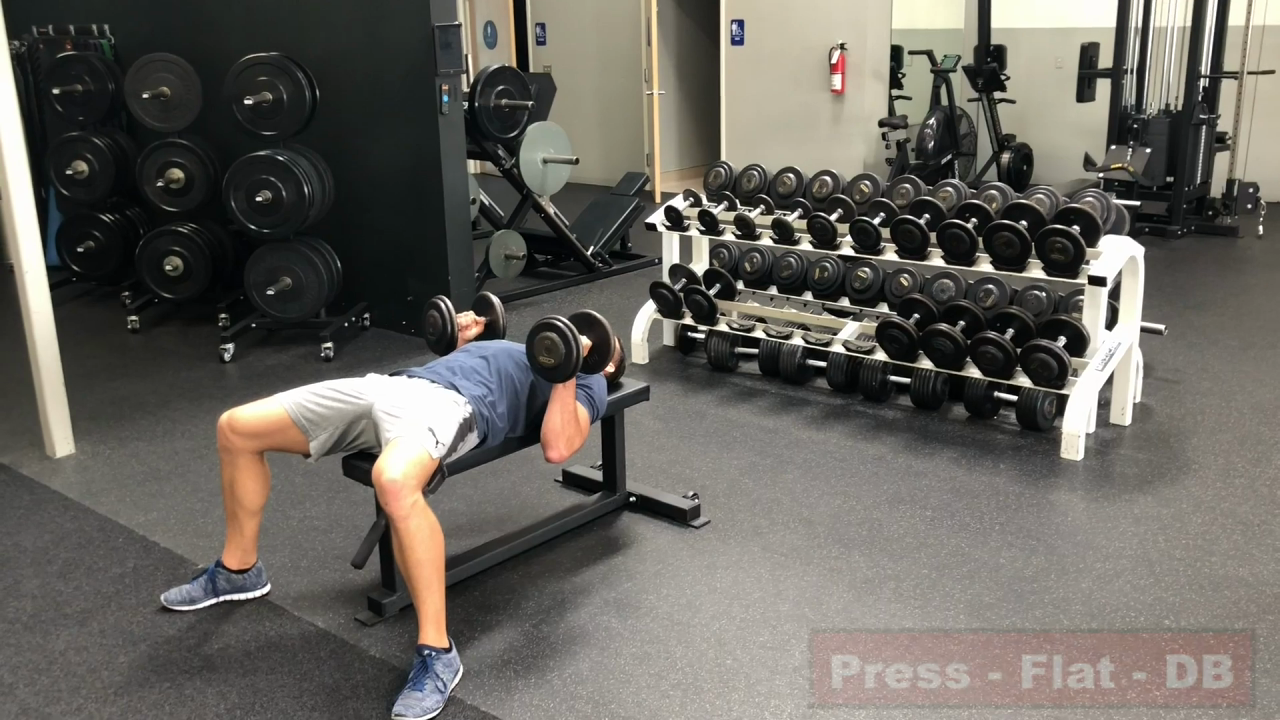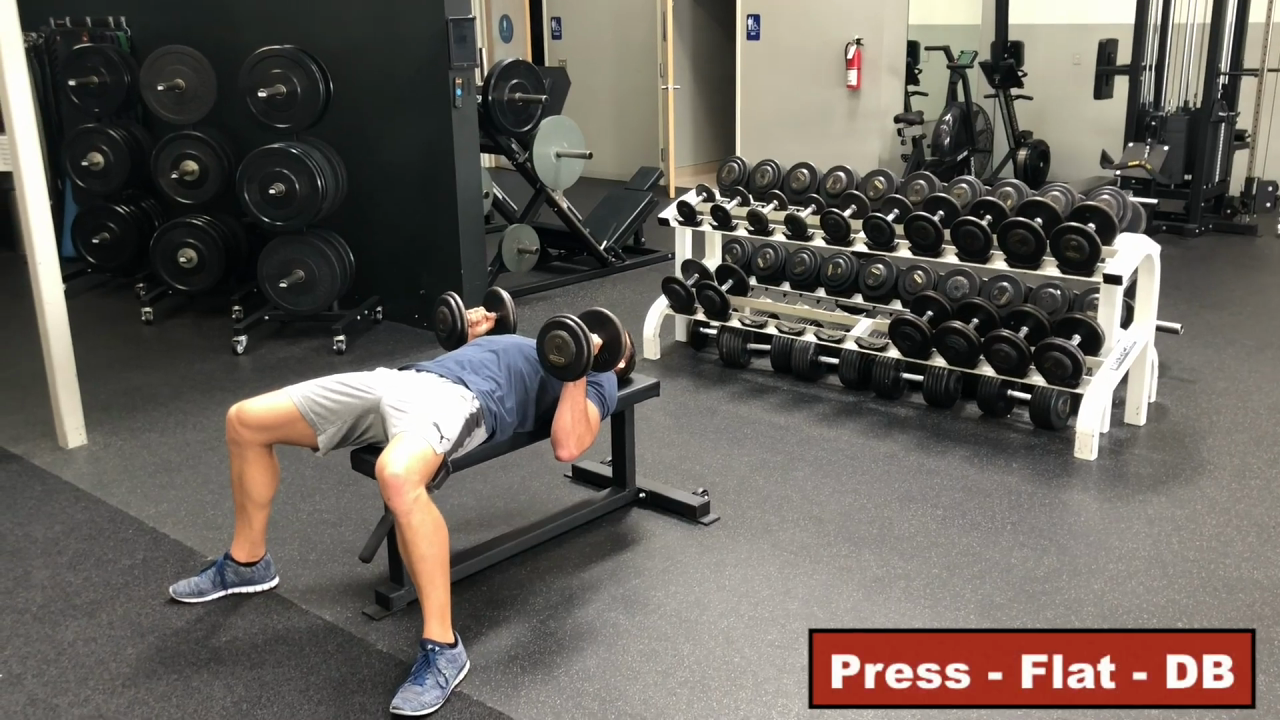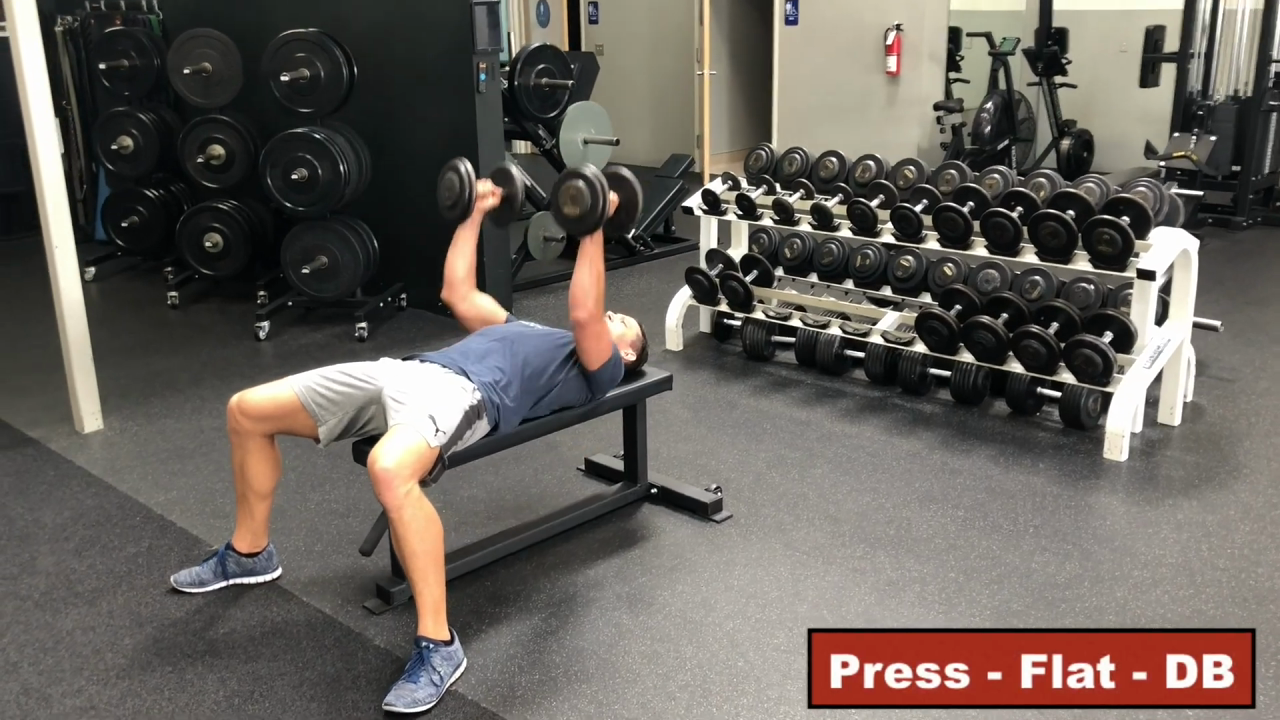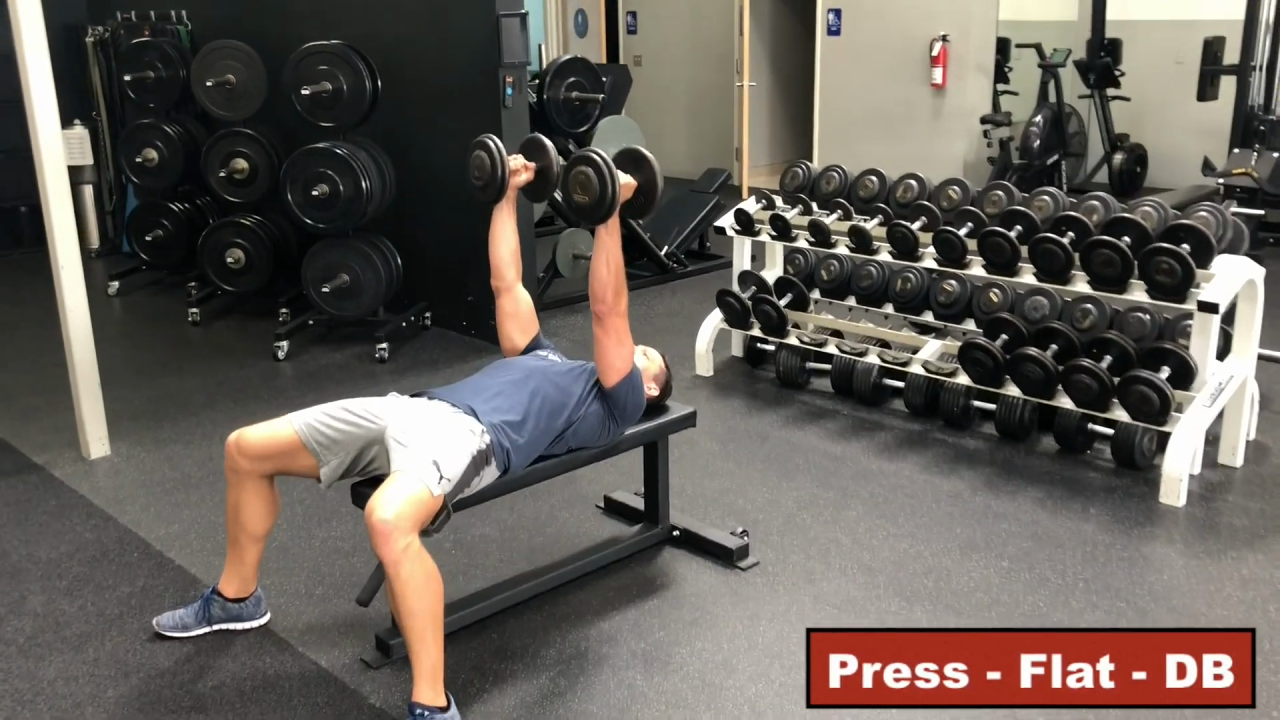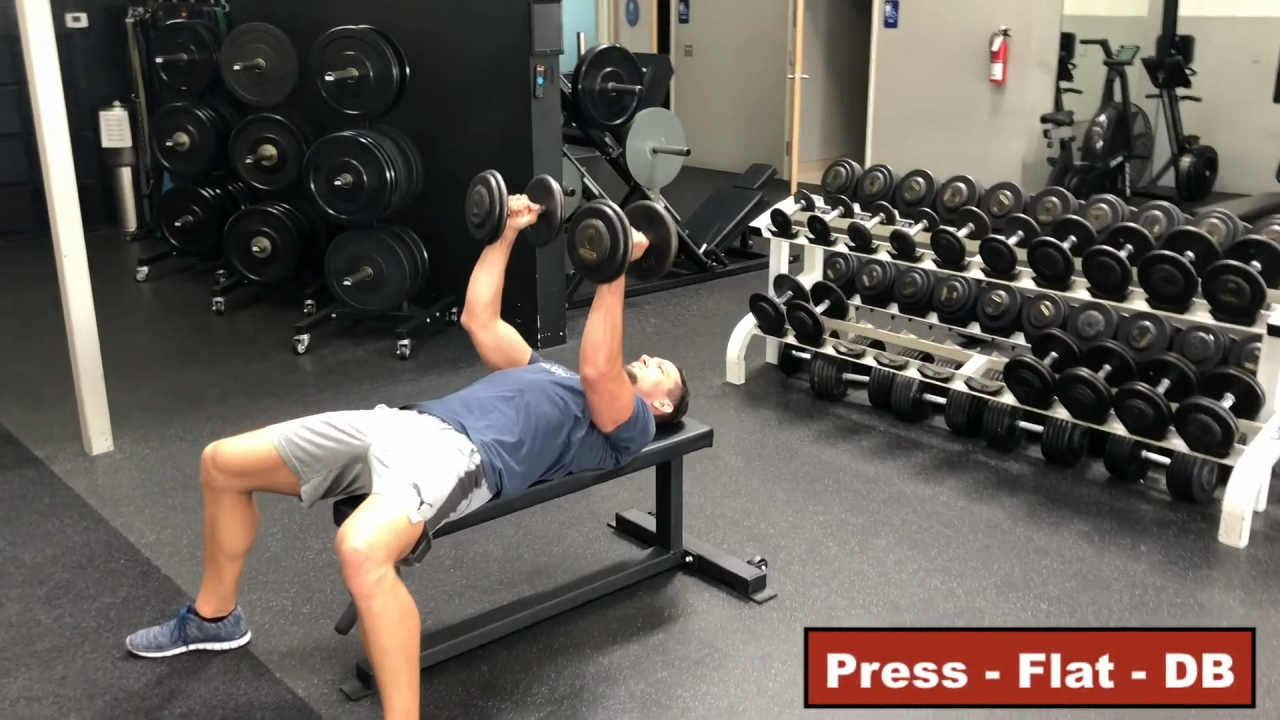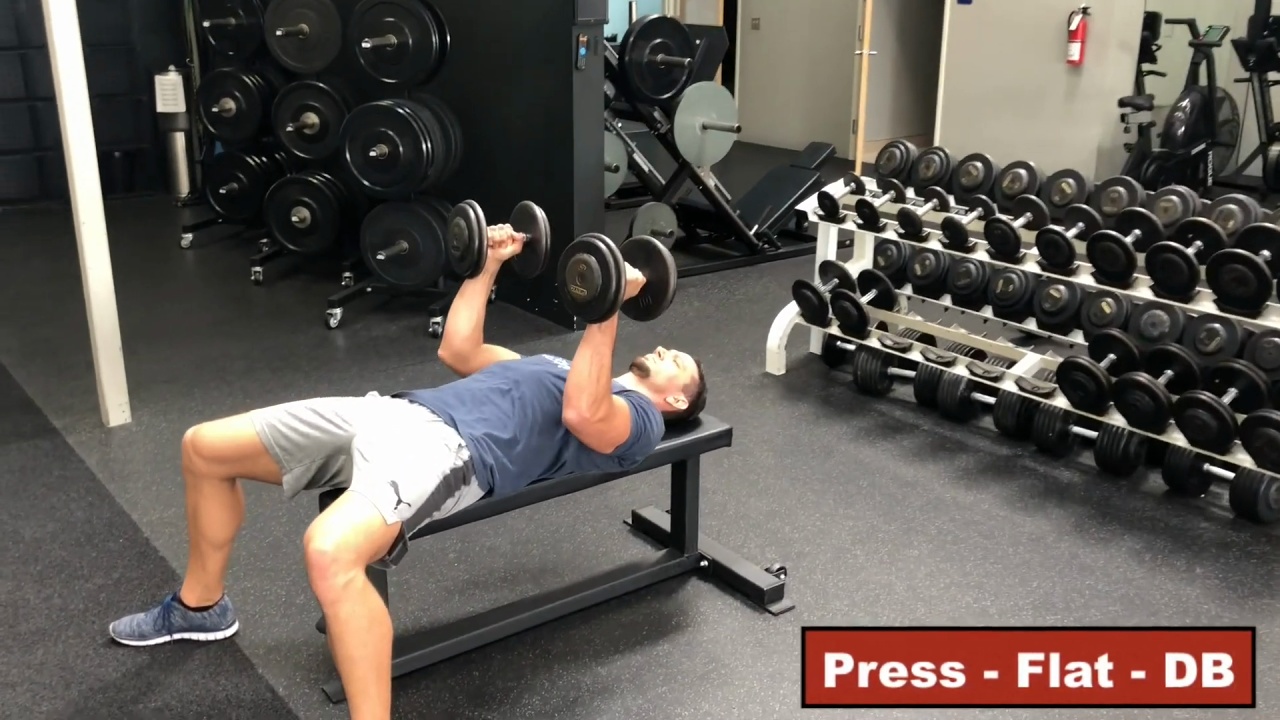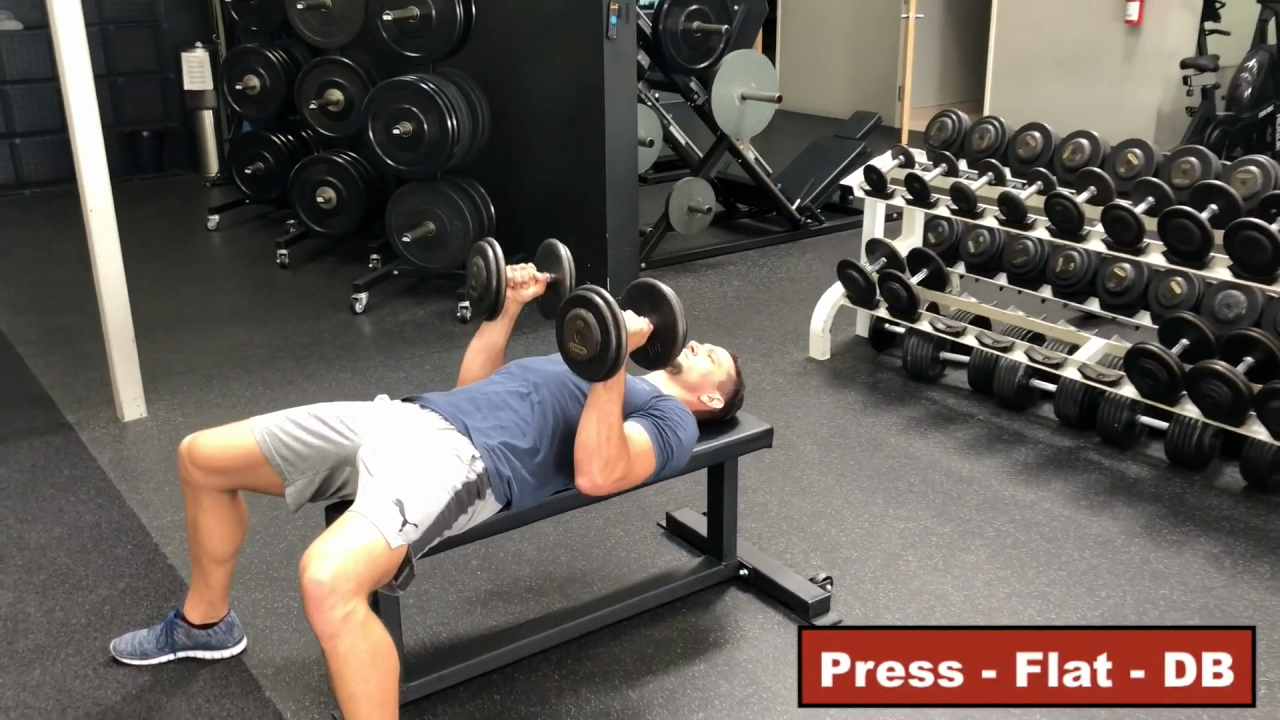
dt=0.7s
person 1, frame 1
left shoulder: (586, 380)
right shoulder: (533, 352)
left elbow: (556, 448)
right wrist: (459, 341)
left hip: (450, 403)
right hip: (389, 384)
left knee: (395, 483)
right knee: (236, 429)
left ankle: (436, 654)
right ankle: (239, 570)
person 1, frame 2
left shoulder: (597, 379)
right shoulder: (540, 349)
left elbow: (567, 447)
right wrist: (470, 336)
left hip: (460, 399)
right hip: (399, 379)
left knee: (399, 478)
right knee: (244, 421)
left ankle: (442, 648)
right ankle: (247, 562)
person 1, frame 3
left shoulder: (601, 366)
right shoulder: (526, 328)
left elbow: (584, 313)
right elbow: (456, 292)
right wrist: (475, 213)
left hip: (464, 390)
right hip: (406, 369)
left knee: (390, 470)
right knee: (246, 411)
left ankle: (437, 645)
right ankle: (249, 552)
person 1, frame 4
left shoulder: (617, 402)
right shoulder: (547, 361)
left elbow: (607, 311)
right elbow: (506, 283)
left wrist: (609, 215)
right wrist: (509, 194)
left hip: (472, 435)
right hip: (410, 408)
left knee: (389, 521)
right knee: (244, 450)
right ankle: (236, 597)
person 1, frame 5
left shoulder: (628, 425)
right shoulder: (551, 373)
left elbow: (598, 370)
right elbow: (479, 318)
left wrist: (616, 273)
right wrist: (505, 233)
left hip: (461, 453)
right hip: (403, 421)
left knee: (362, 551)
right knee: (221, 463)
right ankle: (215, 615)
person 1, frame 6
left shoulder: (640, 420)
right shoulder: (559, 367)
left elbow: (581, 415)
right elbow: (458, 349)
left wrist: (607, 311)
right wrist: (489, 265)
left hip: (451, 449)
right hip: (392, 412)
left knee: (331, 554)
right knee: (202, 447)
right ankle: (201, 605)
person 1, frame 7
left shoulder: (672, 420)
right shoulder: (596, 371)
left elbow: (595, 474)
right wrist: (509, 306)
left hip: (461, 458)
right hip: (404, 416)
left knee: (329, 583)
right knee: (200, 457)
right ankle: (205, 621)
